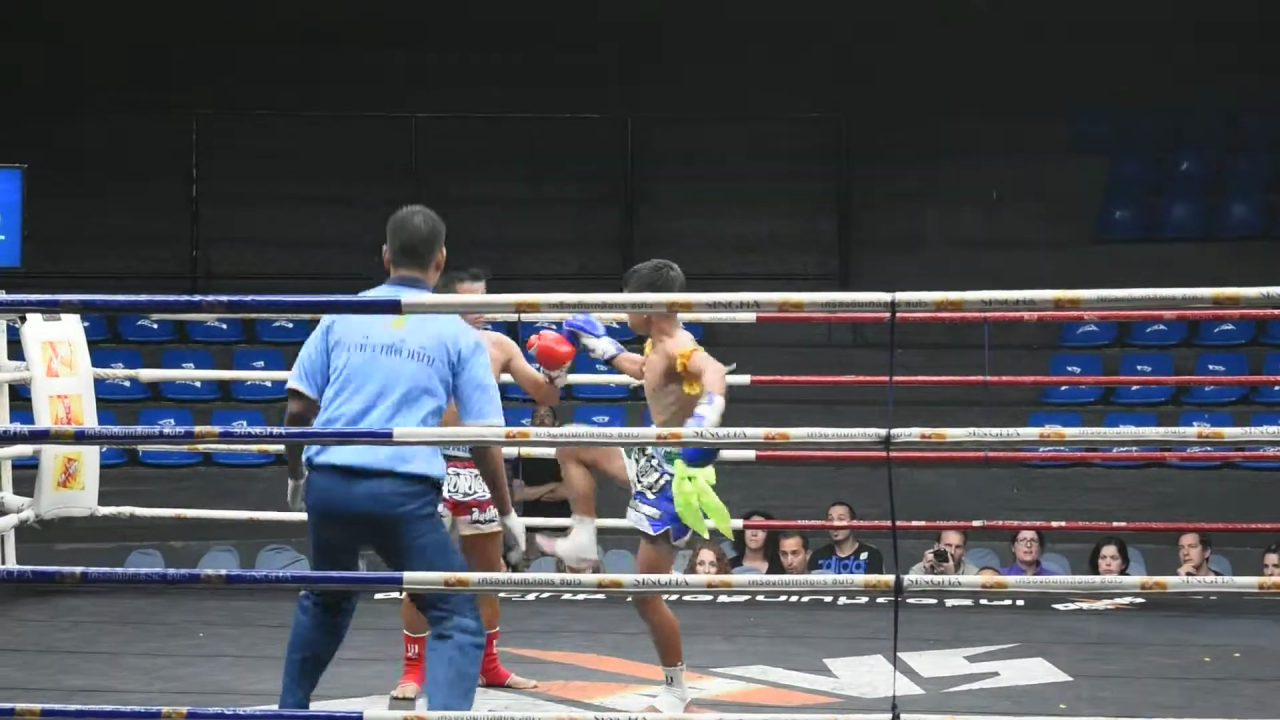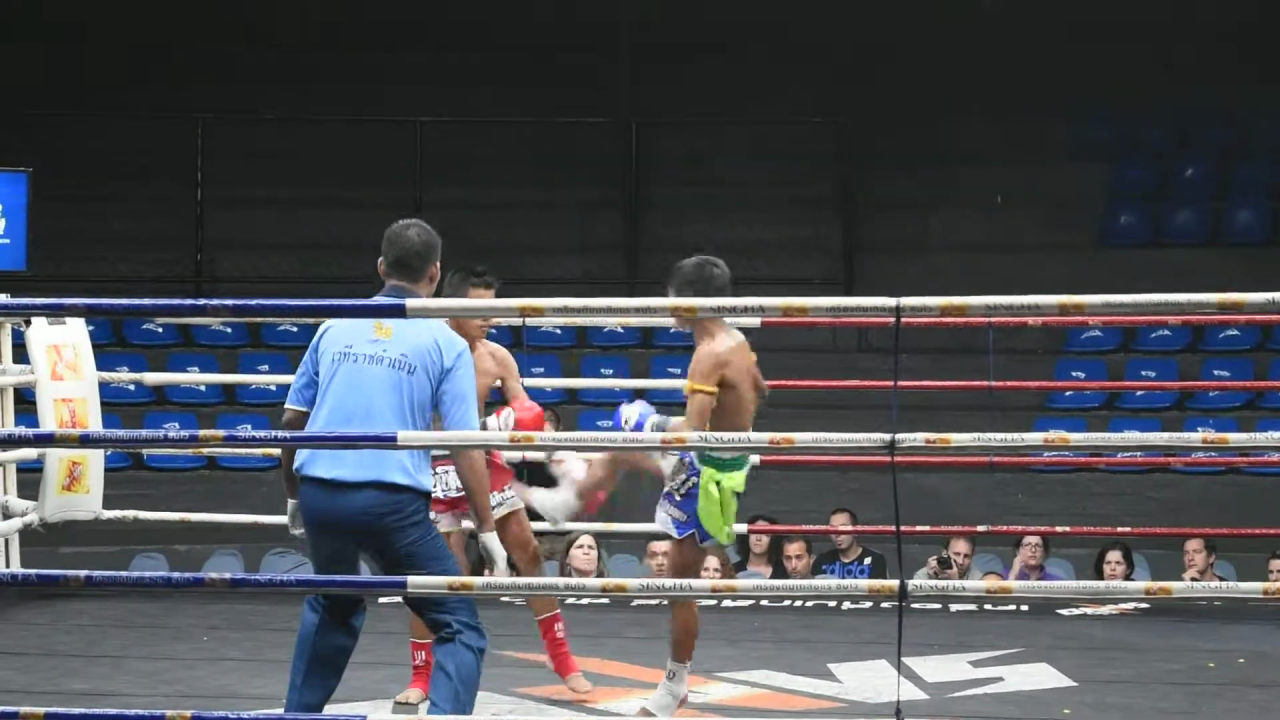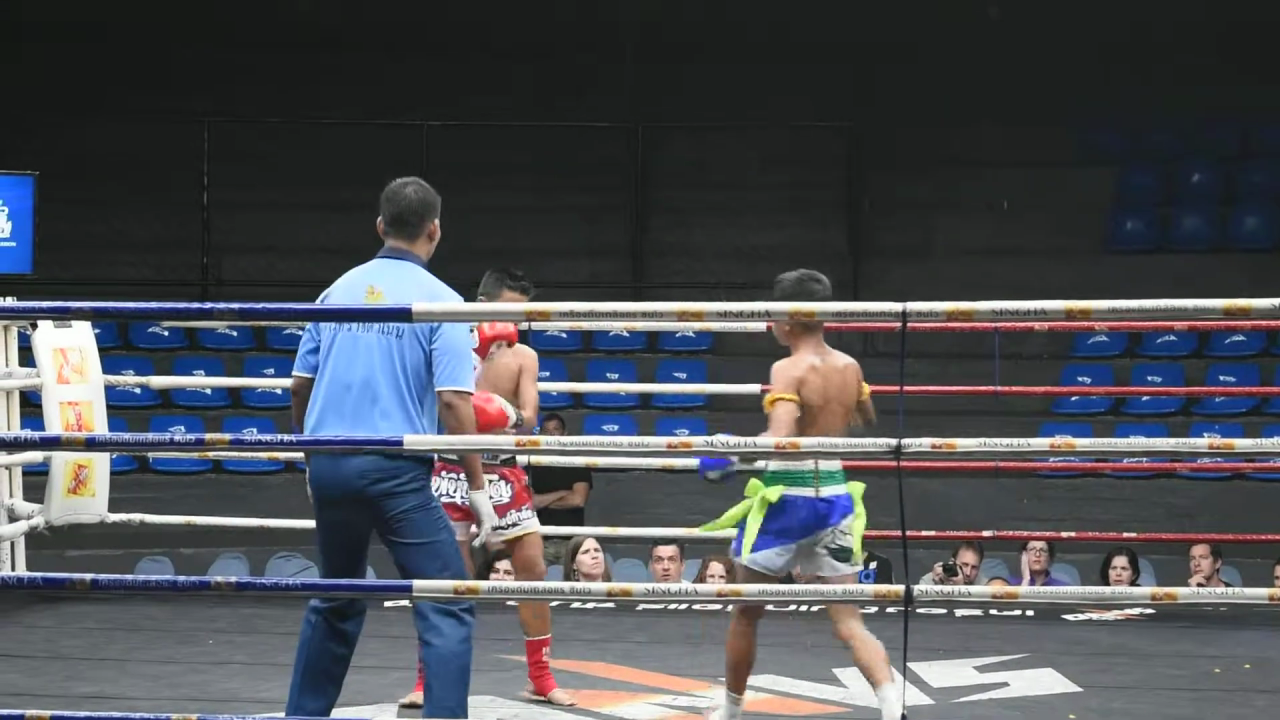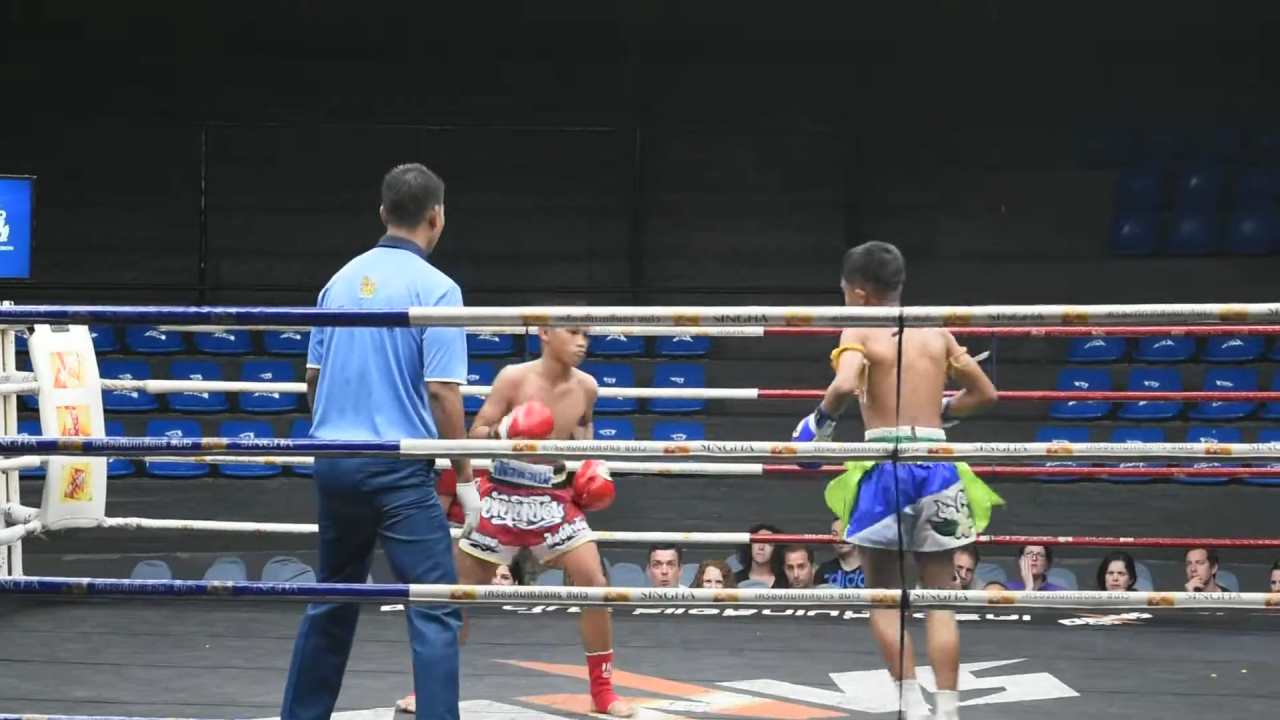
dt=0.3s
person 1, frame 1
left shoulder: (341, 316)
right shoulder: (458, 331)
left elbow: (298, 404)
right elbow: (483, 434)
left wrist: (296, 474)
right wrist: (507, 512)
left hip: (330, 486)
right hip: (404, 494)
left knee: (326, 598)
right knee: (459, 624)
left ankle: (291, 711)
person 1, frame 2
left shoulder: (335, 325)
right shoulder: (445, 342)
left elbow: (292, 420)
right elbow: (463, 445)
left wrist: (294, 495)
right wrist: (487, 531)
left hip: (321, 496)
right hip: (392, 502)
left knee: (334, 603)
right knee: (460, 627)
left ankle: (299, 713)
person 1, frame 3
left shoulder: (337, 290)
right shoulder: (440, 300)
left elbow: (300, 387)
right elbow: (454, 403)
left wrist: (312, 459)
right wrist: (478, 488)
left hip: (330, 468)
right hip: (394, 473)
left knee: (335, 602)
right knee: (447, 611)
person 1, frame 4
left shoulder: (341, 279)
right shoulder: (435, 288)
left elbow: (314, 376)
right elbow: (442, 392)
right wrist: (465, 477)
left hip: (333, 462)
right hip: (397, 469)
left knee: (331, 601)
right knee: (434, 610)
person 2, frame 1
left shoulder: (679, 347)
right shoulder: (659, 343)
left elbow: (716, 373)
left wrist: (706, 415)
right wrist: (601, 346)
left hip: (674, 476)
right hip: (651, 459)
left knee: (645, 594)
right knee: (572, 446)
left ankle: (676, 689)
right ankle: (582, 541)
person 2, frame 2
left shoulder: (711, 353)
right shoulder: (733, 339)
left elbow: (692, 430)
right elbow: (759, 390)
left wrist: (651, 422)
left hip: (710, 474)
right hip: (700, 457)
left knee: (680, 585)
right knee: (619, 450)
right ankle: (566, 499)
person 2, frame 3
left shoulder: (789, 370)
right shoulder: (849, 367)
left elbow: (779, 441)
right elbow: (865, 423)
left wrist: (729, 455)
left hip: (787, 499)
right hip: (835, 496)
left knee: (746, 611)
right knee: (847, 620)
person 2, frame 4
left shoulder: (858, 334)
right shoulder: (938, 335)
left elbow: (844, 386)
right elbow: (985, 393)
left wrist: (818, 424)
left hip: (887, 472)
right hip: (937, 469)
left knee: (882, 600)
right knee: (939, 602)
person 3, frame 1
left shoulder: (500, 346)
left elbow: (546, 398)
left wrist: (556, 371)
left hip: (483, 472)
right hip: (438, 470)
left knee: (489, 571)
left ankle: (490, 666)
right ankle: (412, 669)
person 3, frame 2
left shoulder: (498, 357)
left elbow: (528, 418)
right wrist: (490, 426)
left hip: (482, 465)
right hip: (435, 471)
left knee: (529, 551)
left ankle: (562, 658)
right ankle: (421, 676)
person 3, frame 3
left shoulder: (525, 356)
left elbow: (528, 419)
left wrist: (506, 413)
right wrist: (478, 348)
left hip: (503, 477)
right hip: (451, 475)
left knee: (533, 571)
left ankle: (541, 678)
right ankle: (426, 680)
person 3, frame 4
left shoulder: (587, 386)
right shoulder: (514, 378)
right elbow: (477, 435)
left wrist: (592, 465)
right wrist: (506, 433)
left hip: (556, 499)
right hip: (505, 494)
left knee: (596, 587)
right knee: (465, 591)
